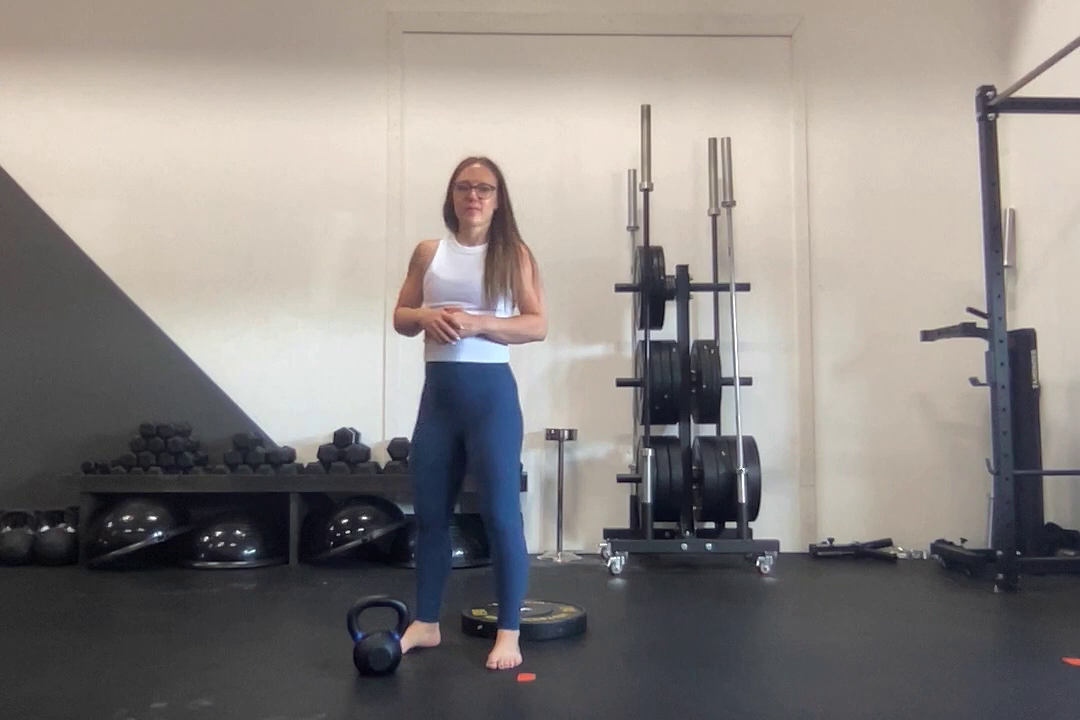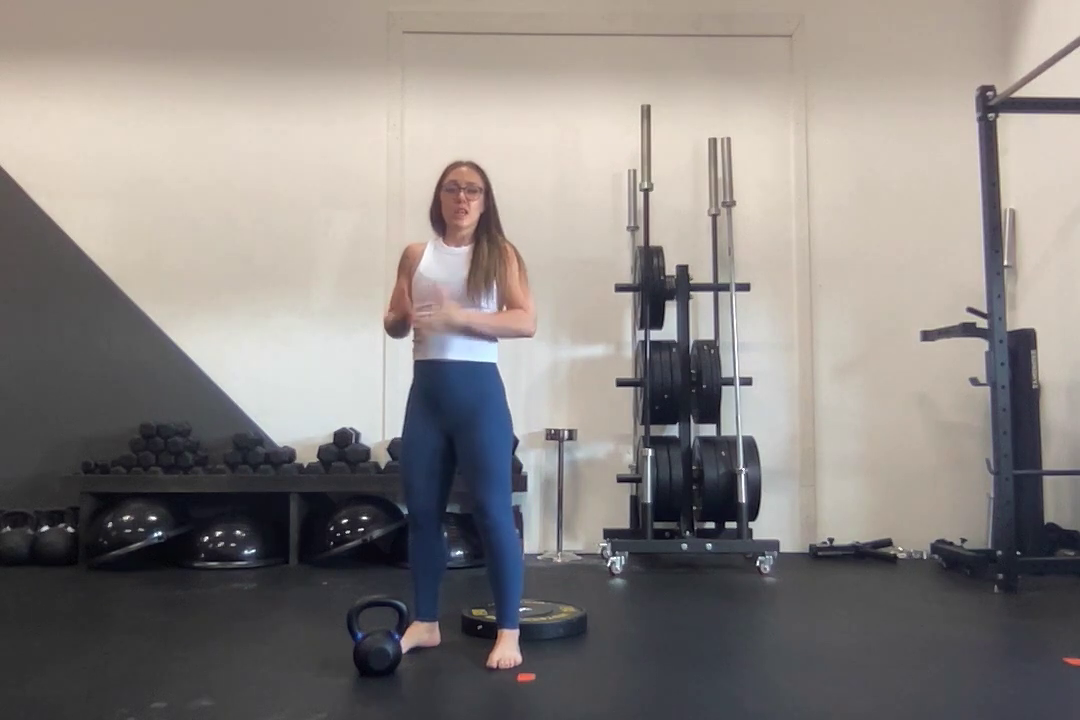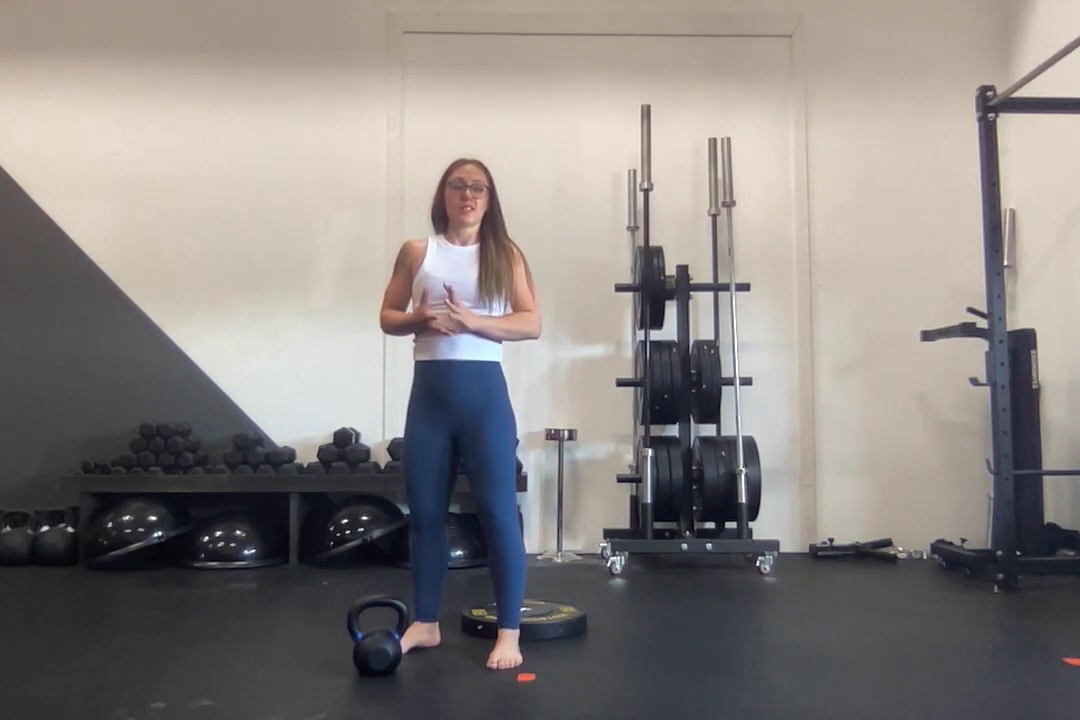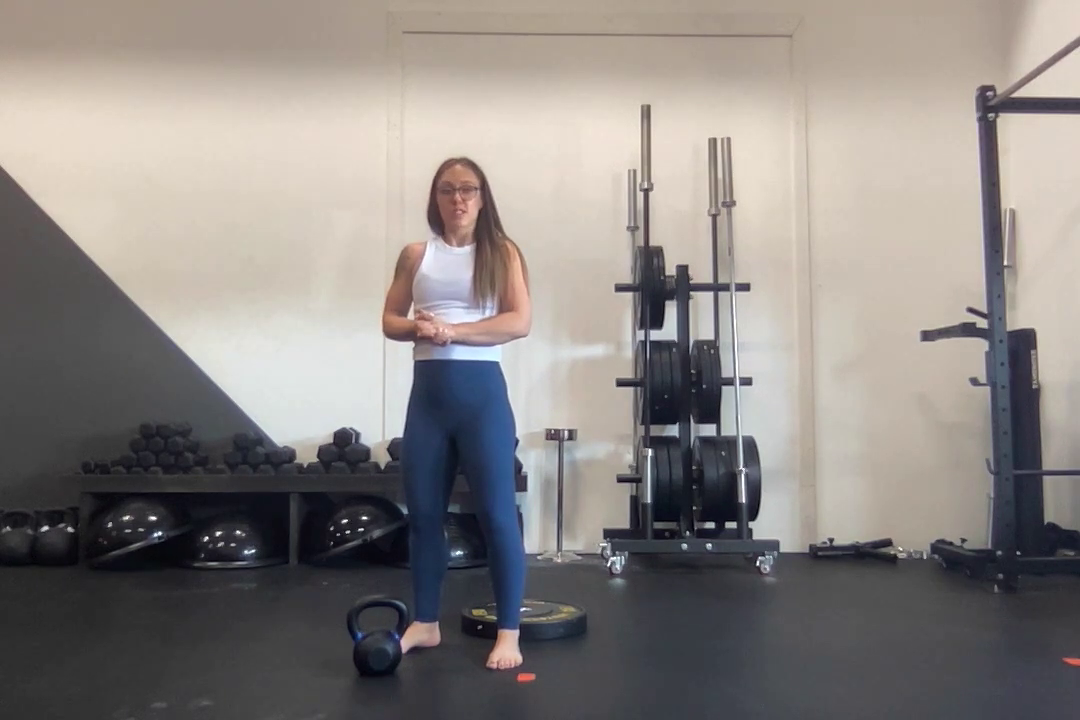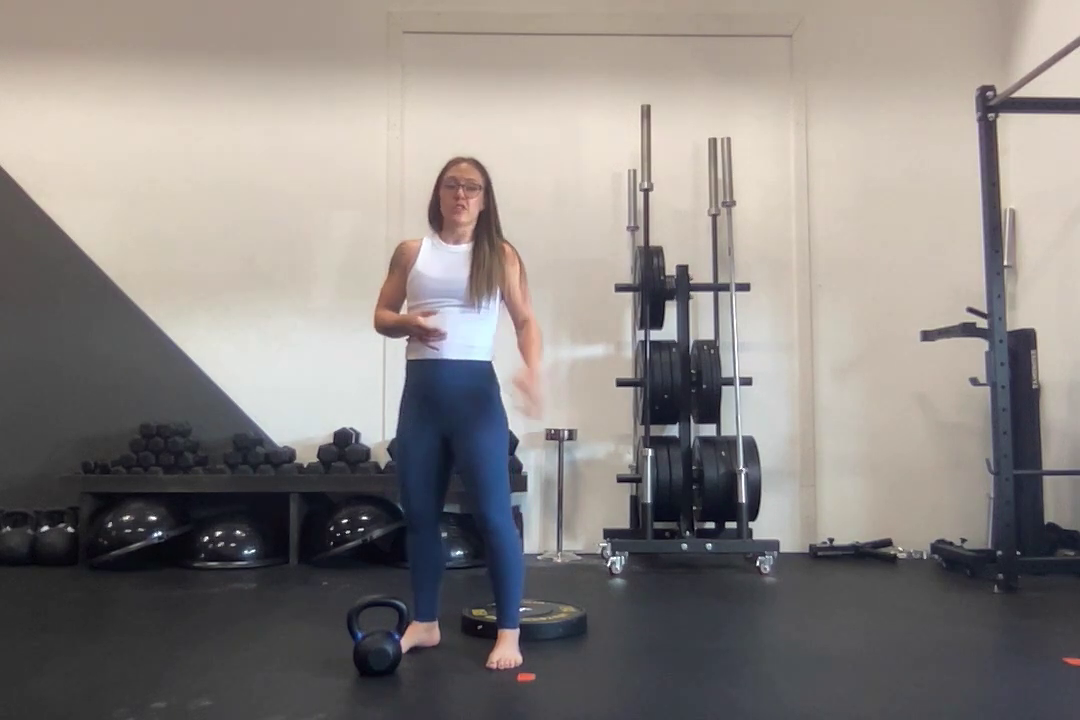
dt=0.7s
person 1, frame 1
left shoulder: (514, 254)
right shoulder: (428, 252)
left elbow: (538, 325)
right elbow: (400, 316)
left wrist: (480, 323)
right wrist: (426, 316)
left hip: (490, 391)
right hip: (438, 391)
left knee: (500, 512)
right knee: (429, 511)
left ankle: (508, 632)
right ankle: (426, 622)
person 1, frame 2
left shoulder: (500, 254)
right shoulder: (416, 255)
left elbow: (526, 322)
right elbow: (392, 328)
left wrist: (458, 316)
right wrist: (402, 315)
left hip: (478, 390)
right hip: (425, 391)
left knee: (493, 511)
right knee: (422, 510)
left ankle: (508, 632)
right ankle: (425, 622)
person 1, frame 3
left shoulder: (505, 254)
right shoulder: (416, 252)
left elbow: (531, 323)
right elbow: (387, 317)
left wrist: (471, 321)
right wrist: (420, 319)
left hip: (483, 390)
right hip: (429, 390)
left knee: (497, 512)
right knee: (424, 511)
left ankle: (509, 632)
right ankle: (425, 623)
person 1, frame 4
left shoulder: (502, 253)
right shoulder: (415, 255)
left elbow: (520, 322)
right elbow: (390, 320)
left wrist: (451, 331)
right wrist: (419, 329)
left hip: (481, 391)
right hip: (427, 392)
left knee: (496, 513)
right knee: (423, 512)
left ankle: (508, 633)
right ankle: (425, 623)
person 1, frame 5
left shoulder: (500, 255)
right shoulder: (410, 252)
left elbow: (526, 321)
right elbow: (382, 316)
left wrist: (530, 371)
right wrist: (407, 324)
left hip: (473, 388)
right hip: (420, 389)
left knee: (492, 513)
right knee: (419, 513)
left ankle: (508, 633)
right ankle: (424, 622)
